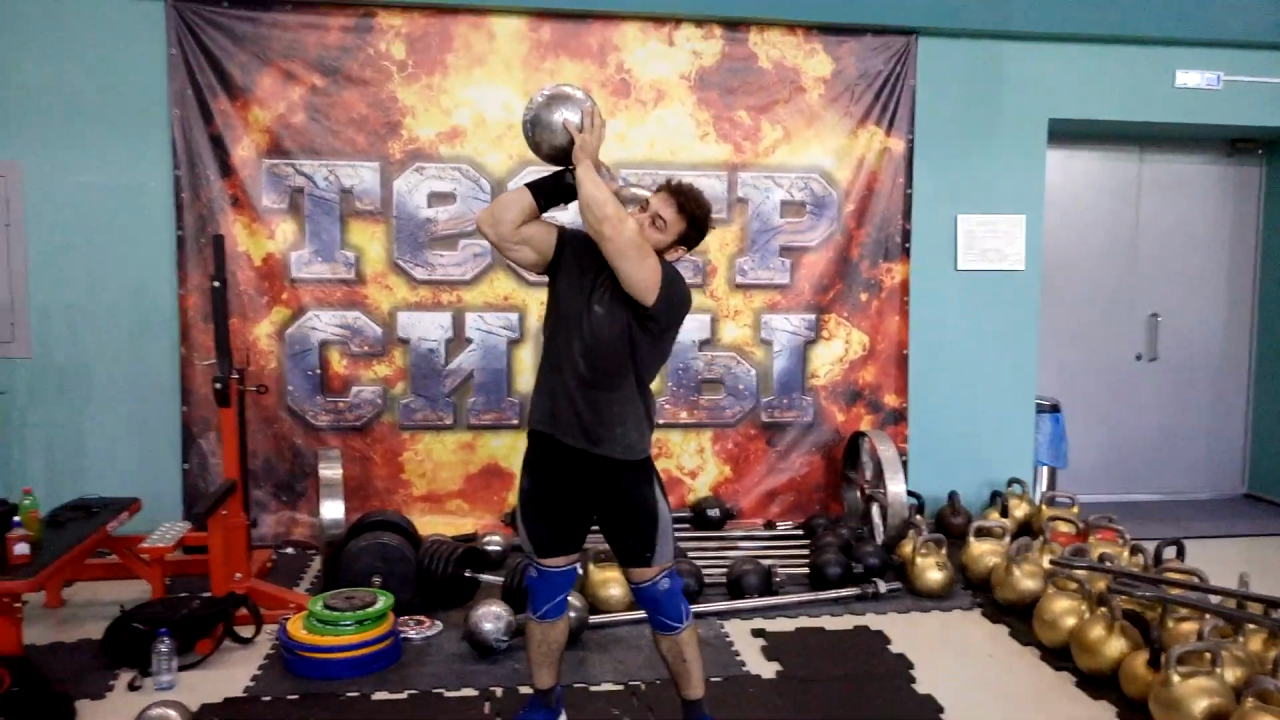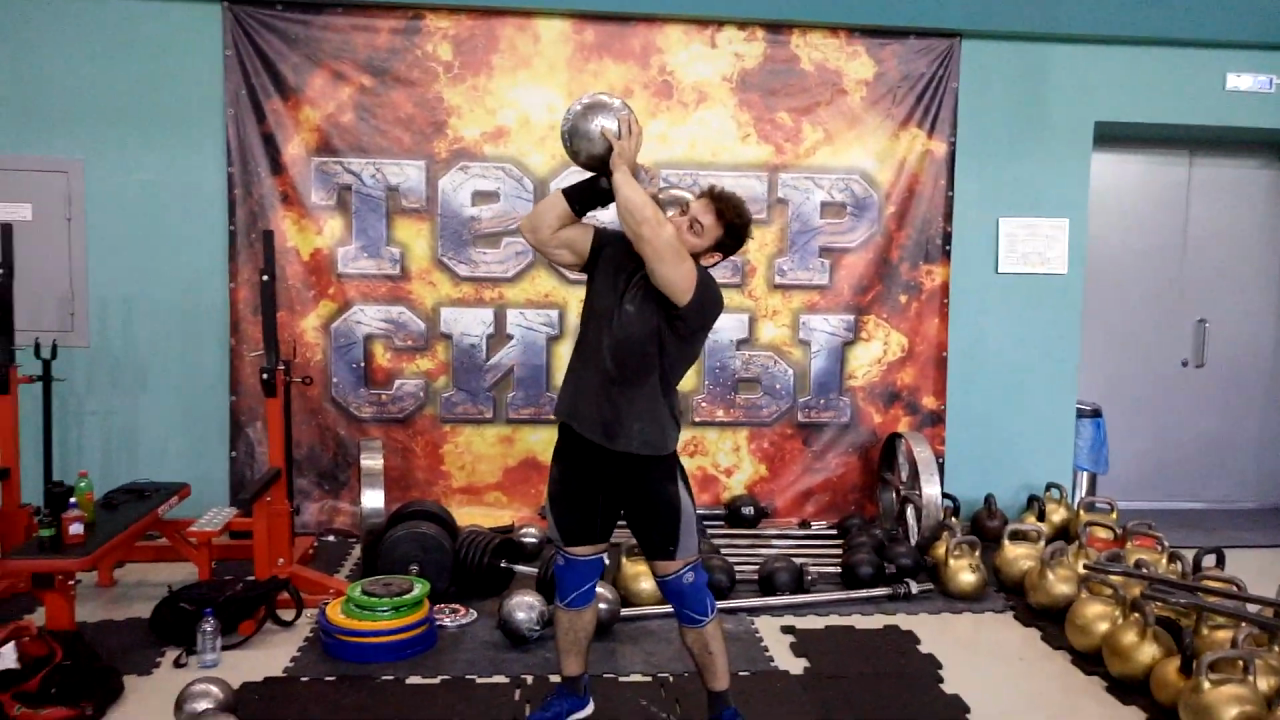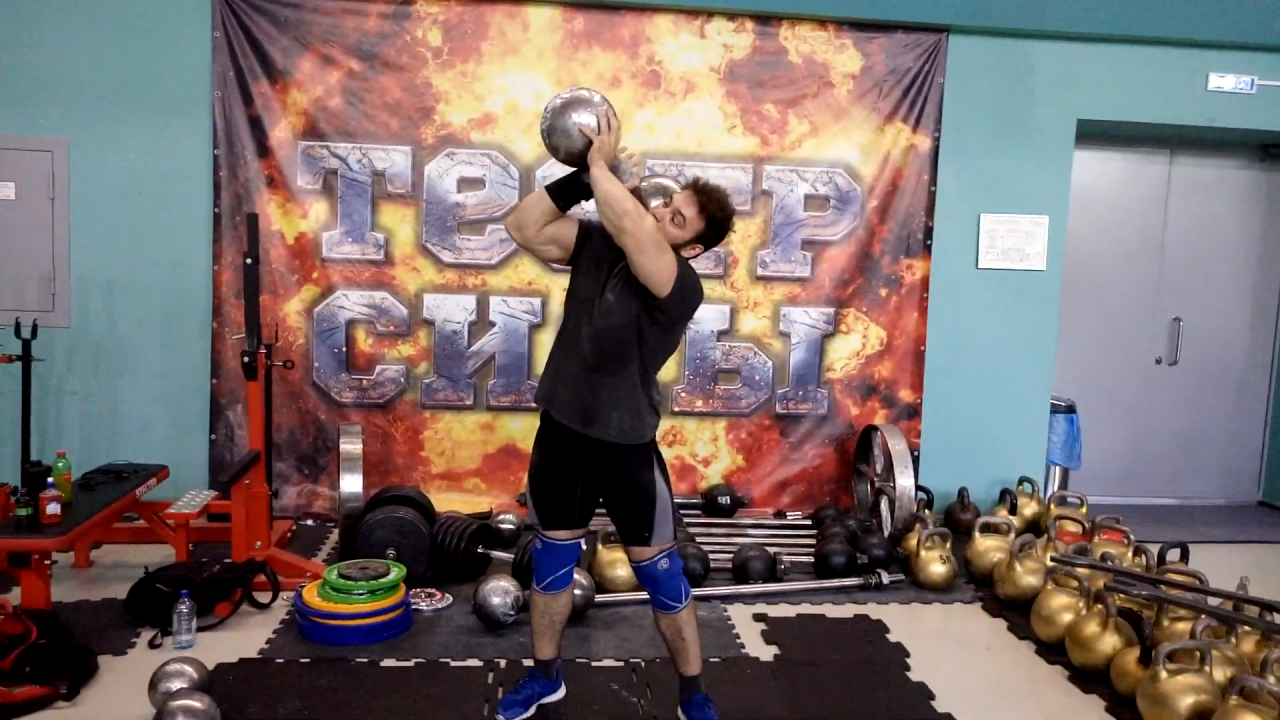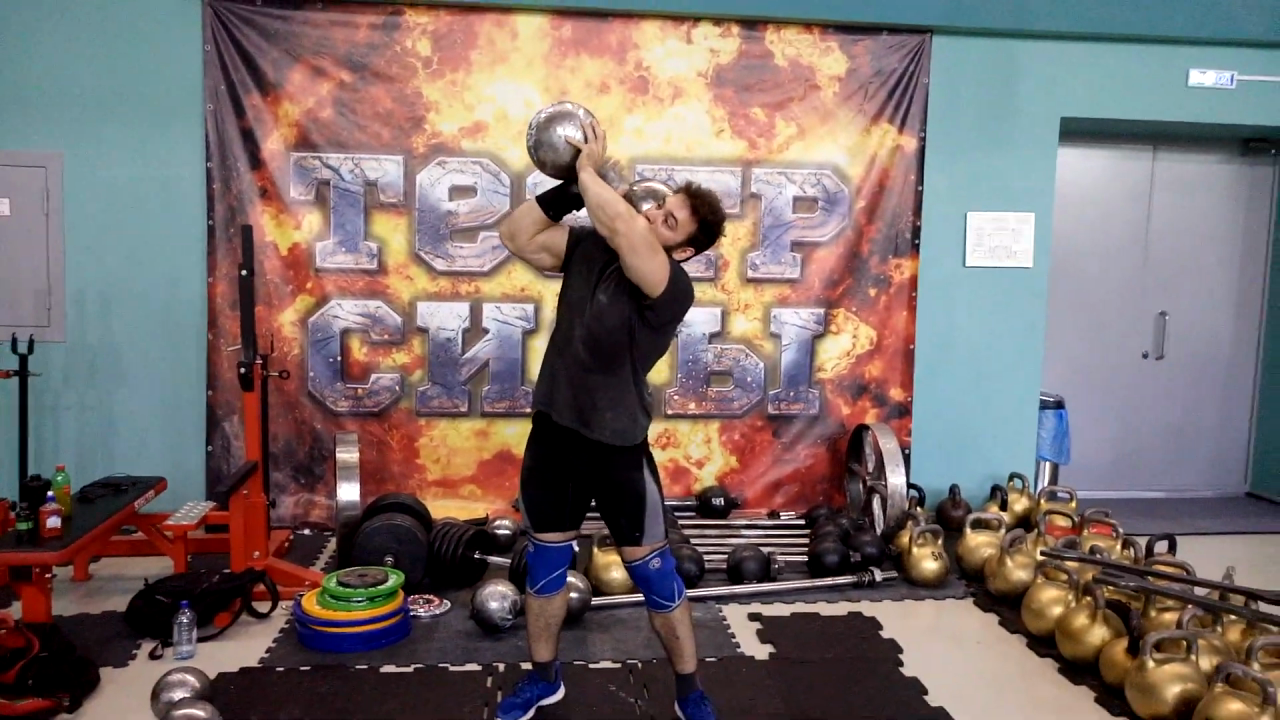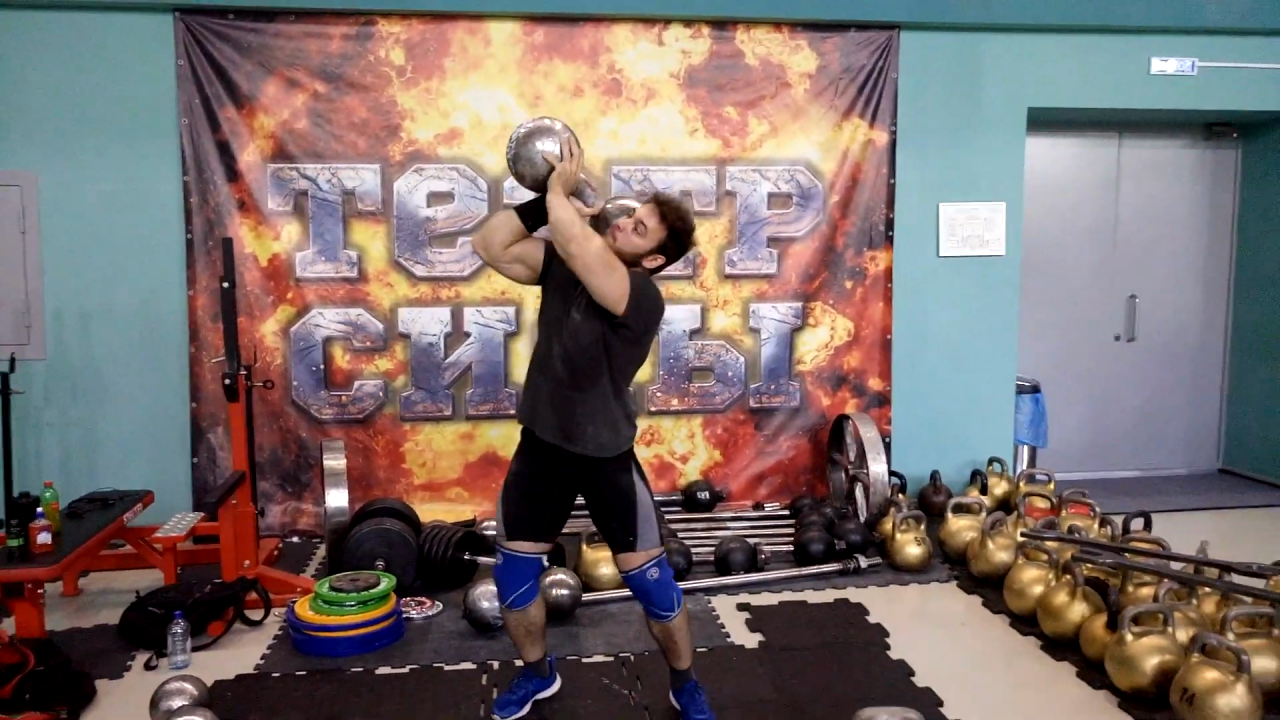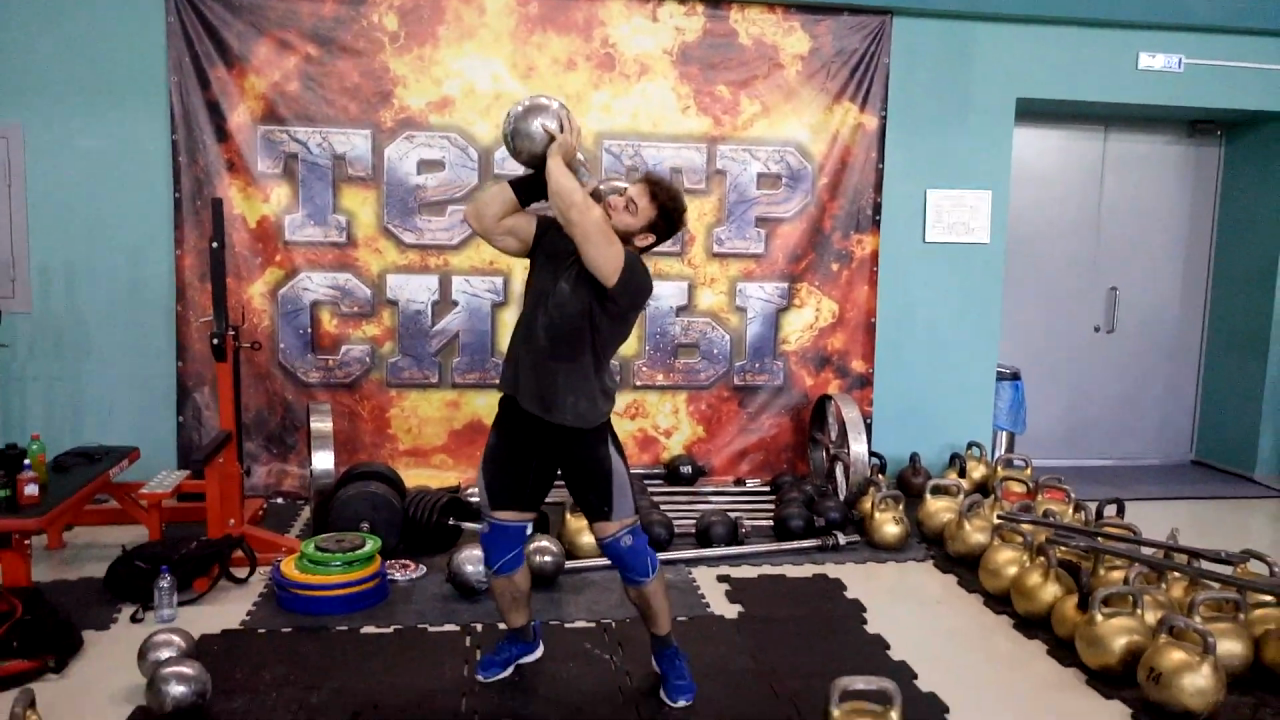
dt=0.2s
person 1, frame 1
left shoulder: (668, 292)
right shoulder: (574, 253)
left elbow: (612, 231)
right elbow: (496, 225)
left wrist: (587, 160)
right wrist: (566, 177)
left hip: (620, 461)
right hip: (552, 449)
left knee: (658, 592)
right knee: (546, 586)
person 1, frame 2
left shoulder: (701, 295)
right shoulder: (613, 253)
left elbow: (651, 235)
right elbow: (538, 229)
left wrist: (624, 166)
right wrist: (600, 182)
left hip: (645, 456)
right hip: (580, 443)
left knee: (682, 585)
right knee: (574, 574)
person 1, frame 3
left shoulder: (681, 286)
right shoulder: (596, 245)
left elbow: (629, 227)
right elbow: (523, 226)
left wrist: (600, 161)
right wrist: (582, 176)
left hip: (625, 444)
right hip: (561, 431)
left knee: (658, 571)
right knee: (552, 559)
person 1, frame 4
left shoulder: (672, 286)
right shoulder: (587, 248)
left elbow: (622, 227)
right elbow: (515, 235)
left wrist: (589, 170)
right wrist: (571, 187)
left hip: (616, 443)
right hip: (554, 432)
left knee: (651, 569)
right knee: (546, 562)
person 1, frame 5
left shoulder: (641, 299)
right shoulder: (564, 265)
left elbow: (578, 245)
right elbow: (489, 245)
left wrist: (560, 188)
right wrist: (546, 199)
left hip: (604, 455)
right hip: (541, 444)
left knee: (651, 581)
right knee: (513, 573)
right ankle: (537, 671)
person 1, frame 6
left shoulder: (631, 277)
right shoulder: (554, 239)
left elbow: (575, 212)
right elbow: (481, 216)
left wrist: (558, 158)
right wrist: (538, 175)
left hip: (582, 426)
right hip: (519, 415)
left knee: (626, 548)
right knee: (500, 544)
left ankle: (666, 650)
right ankle: (521, 636)
